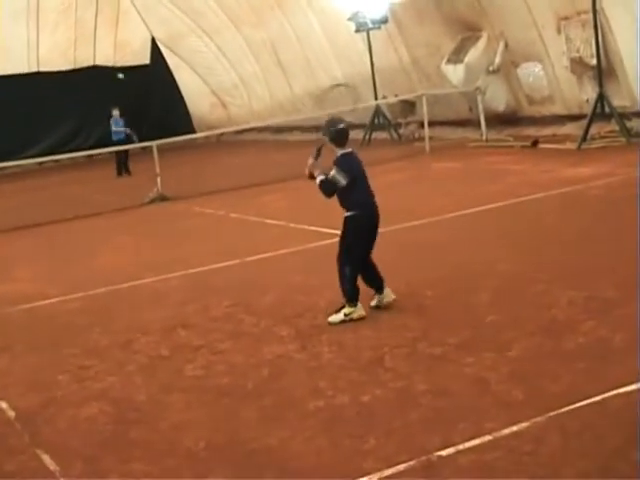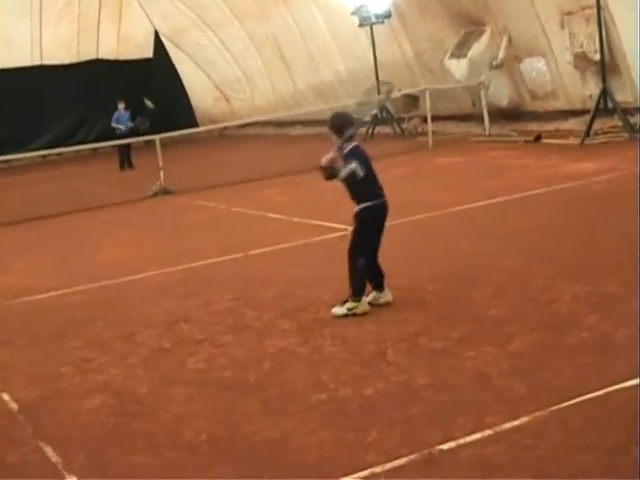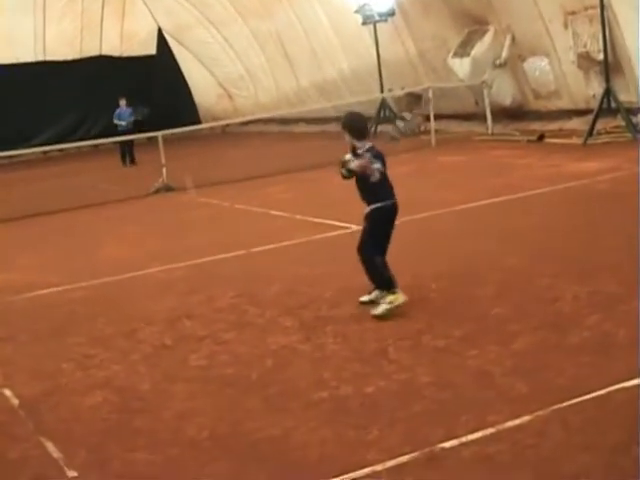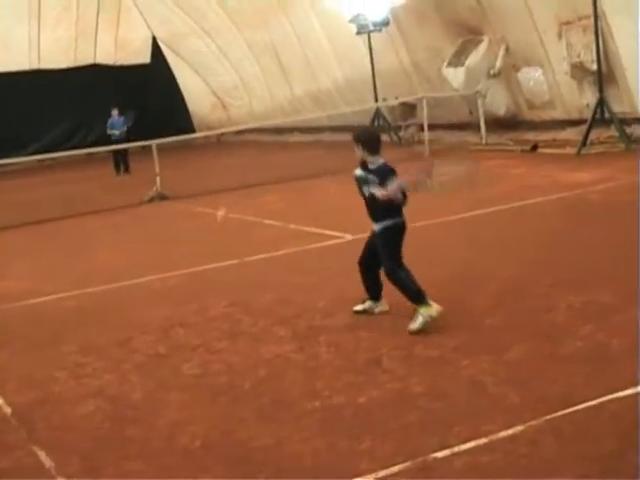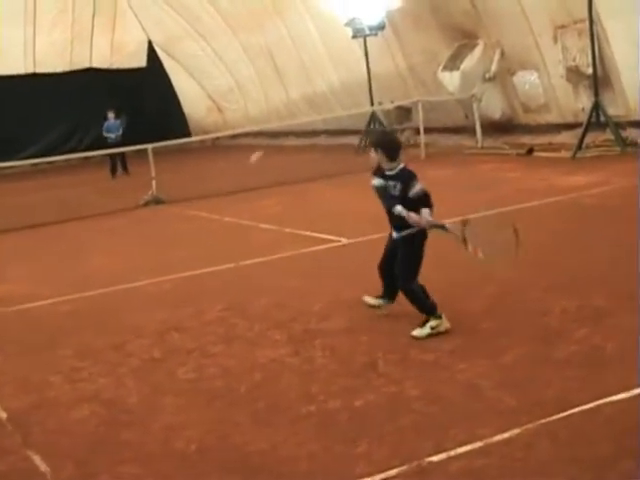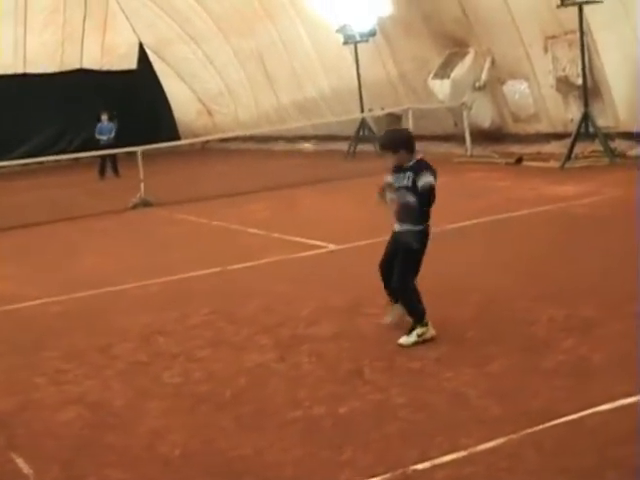
dt=0.2s
person 1, frame 1
left shoulder: (342, 163)
right shoulder: (351, 158)
left elbow: (329, 190)
right elbow: (336, 183)
left wrist: (316, 173)
right wrist: (316, 174)
left hip: (357, 216)
right hip: (370, 212)
left knee: (347, 259)
right knee: (361, 257)
left ankle: (352, 306)
right ankle: (382, 292)
person 1, frame 2
left shoulder: (355, 155)
right shoulder: (349, 153)
left elbow: (351, 181)
right elbow: (330, 175)
left wrist: (338, 165)
right wrist: (327, 164)
left hip: (370, 208)
right hip: (374, 206)
left knee: (358, 252)
right knee: (366, 251)
left ankle: (357, 301)
right ankle: (380, 291)
person 1, frame 3
left shoulder: (374, 155)
right shoulder: (355, 154)
left elbow: (379, 182)
right elbow: (345, 172)
left wrist: (368, 170)
right wrist: (354, 166)
left hip: (382, 208)
right hip: (376, 208)
left knee: (371, 251)
right knee: (365, 249)
left ankle: (392, 293)
right ankle: (382, 289)
person 1, frame 4
left shoulder: (387, 171)
right shoulder: (363, 169)
left elbow: (401, 200)
right elbow: (364, 188)
left wrist: (395, 195)
right wrist: (380, 194)
left hip: (391, 226)
right hip: (379, 226)
left knee: (393, 267)
right knee: (366, 262)
left ankle: (425, 306)
right ankle: (375, 300)
person 1, frame 5
left shoulder: (407, 176)
right shoulder: (378, 174)
left elbow: (424, 200)
right elbow: (386, 200)
left wrist: (425, 216)
right wrist: (407, 214)
left hip: (412, 234)
right hip: (397, 232)
left knee: (406, 279)
right knee: (386, 268)
left ankle: (436, 318)
right ankle: (387, 297)
person 1, frame 6
left shoulder: (424, 170)
right shoulder: (398, 169)
left elbow: (425, 200)
right elbow: (387, 192)
left wrist: (400, 198)
right wrist: (389, 194)
left hip: (415, 233)
right hip: (400, 230)
left knee: (402, 281)
right knee: (386, 269)
left ankle: (423, 326)
right ankle: (400, 305)
